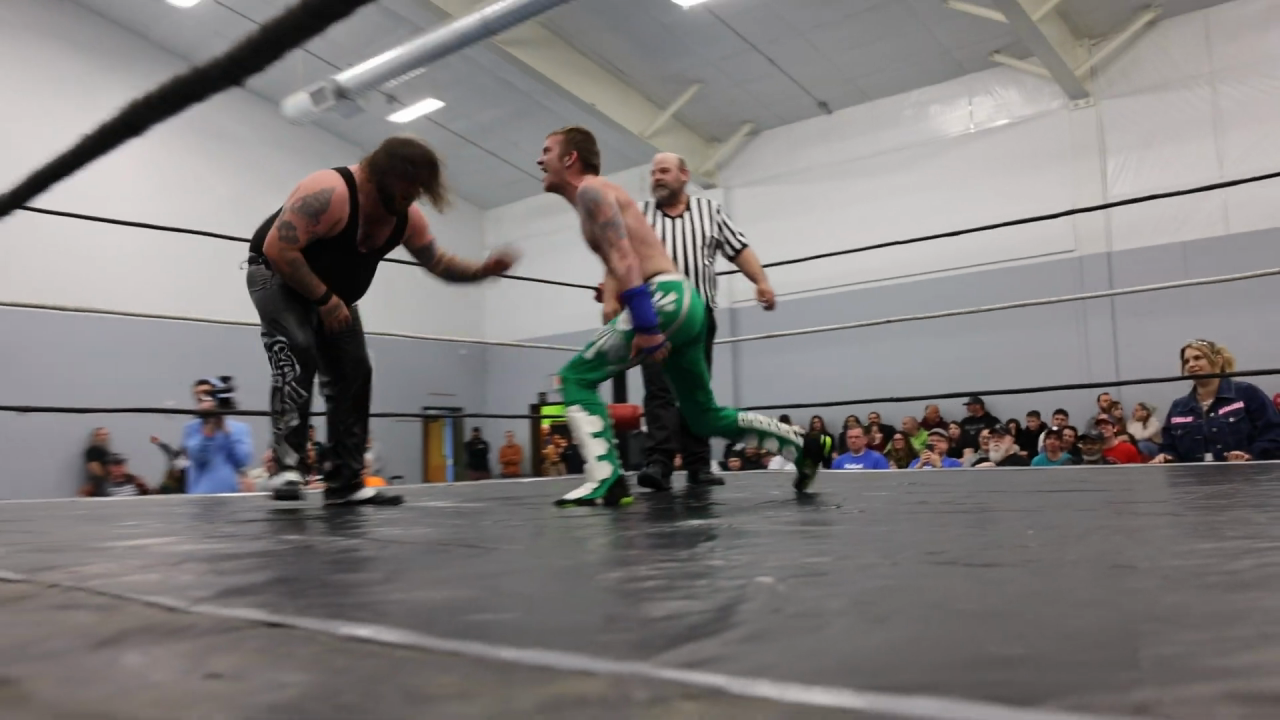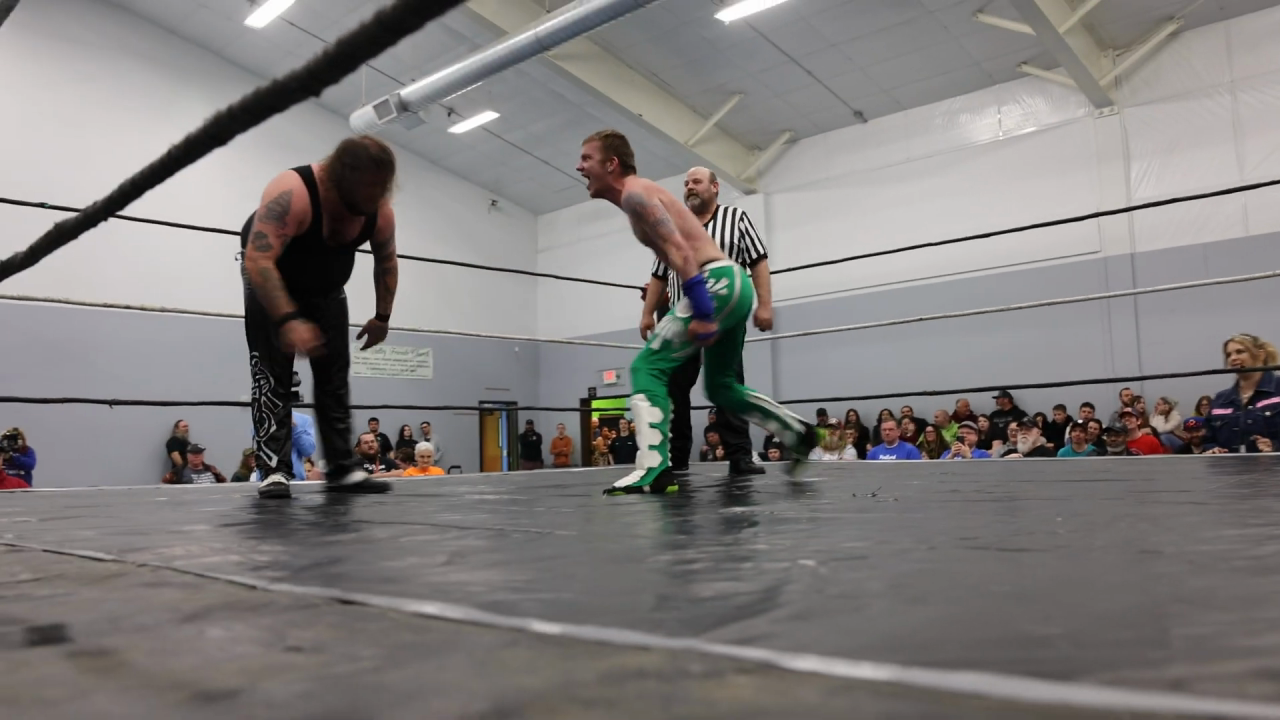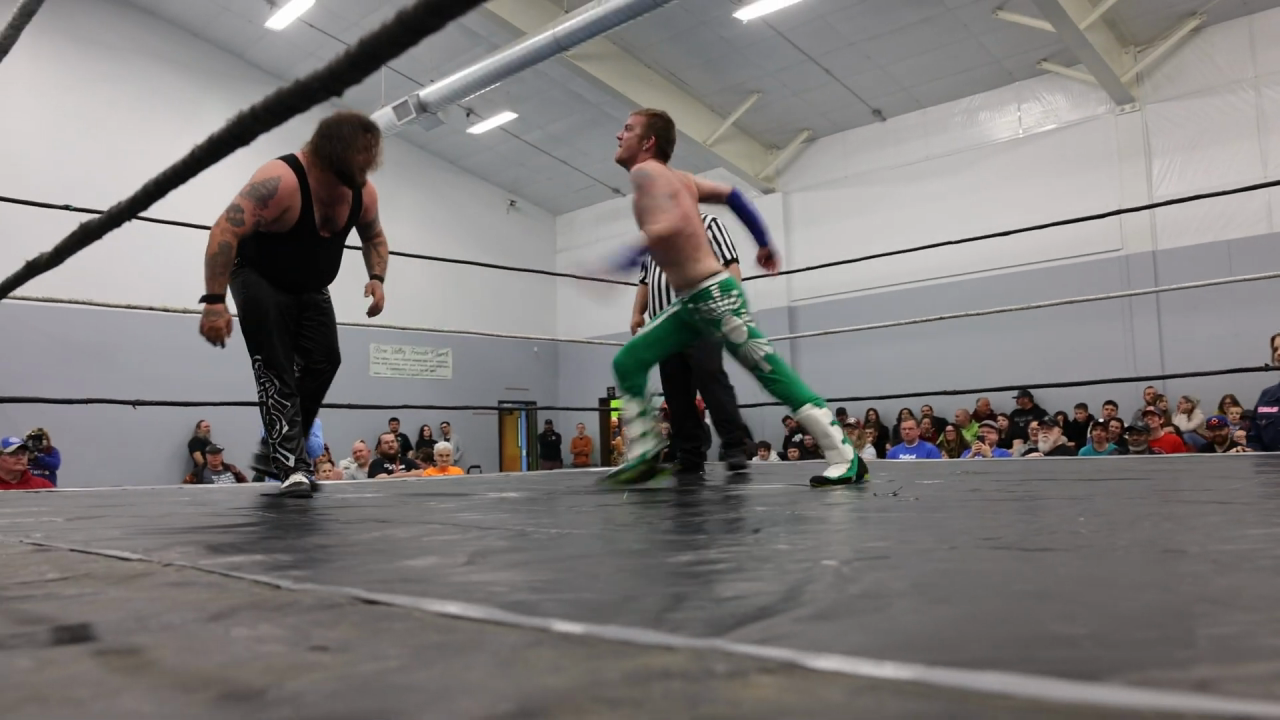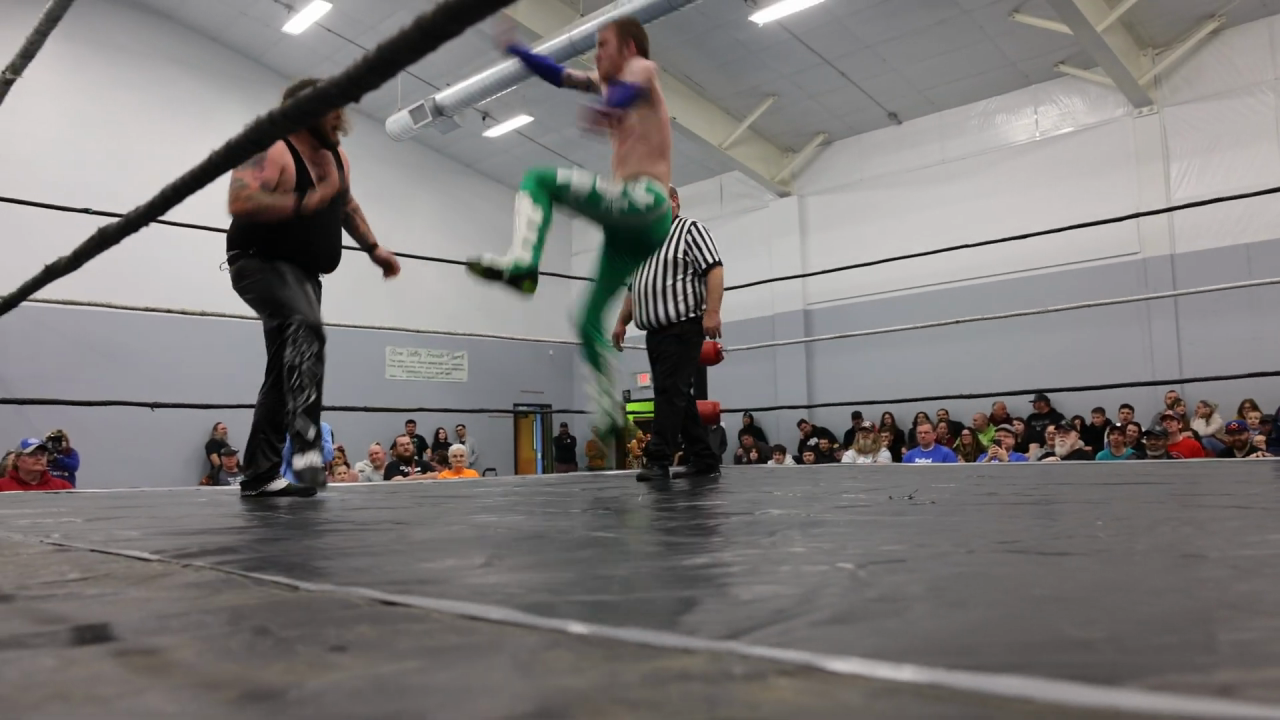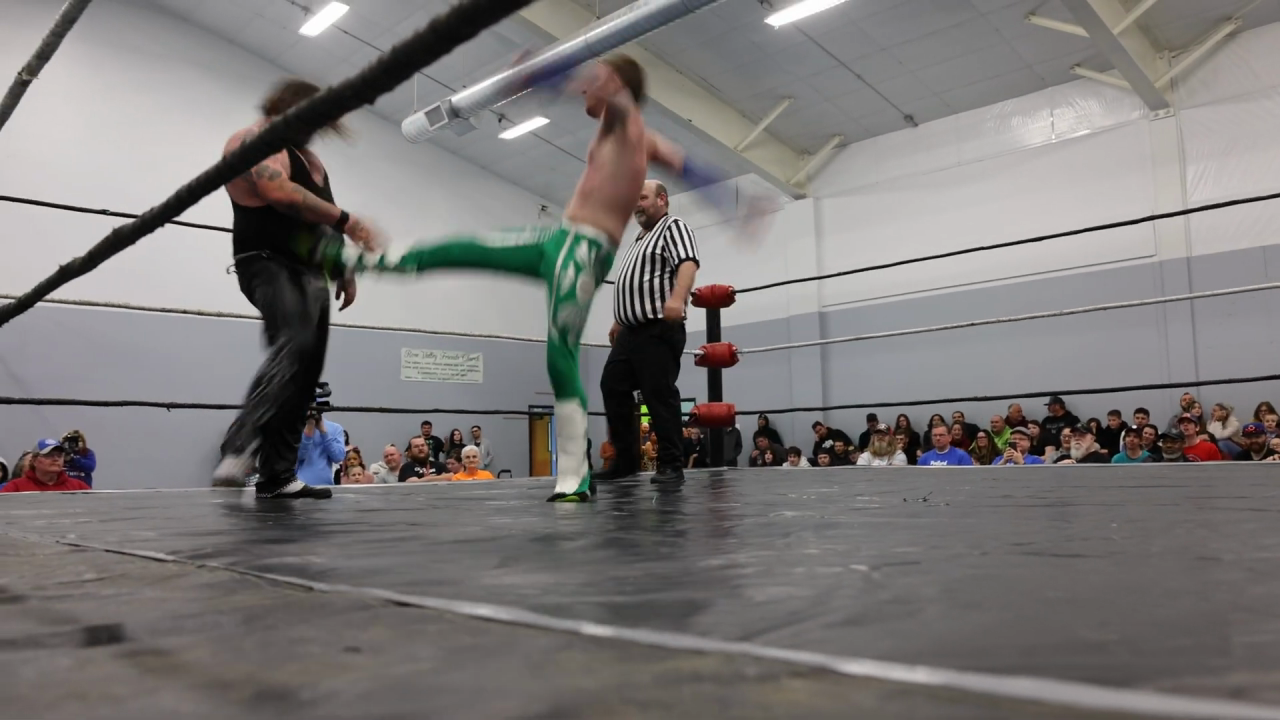
dt=0.4s
person 1, frame 1
left shoulder: (591, 190)
right shoulder: (598, 197)
left elbow: (624, 258)
left wrist: (646, 326)
left hip: (666, 298)
right hip: (685, 302)
left knee: (576, 376)
right knee: (704, 416)
left ankle: (604, 481)
right ankle: (795, 443)
person 1, frame 2
left shoulder: (637, 195)
right shoulder: (635, 199)
left elbow: (680, 249)
left wrist: (701, 313)
left hip: (715, 283)
right hip: (723, 285)
left knee: (647, 369)
right knee: (723, 385)
left ankle: (653, 470)
right ankle: (798, 433)
person 1, frame 3
left shoulder: (646, 172)
right shoulder: (678, 179)
left elbow: (665, 225)
right elbow: (732, 195)
left wrist: (623, 265)
right wrist: (762, 241)
left hip: (717, 298)
right hip: (692, 302)
left knee: (778, 382)
right knee: (628, 363)
left ankle: (845, 458)
right ankle: (644, 455)
person 1, frame 4
left shoulder: (642, 67)
right shoulder: (615, 81)
left elbow: (633, 85)
right elbow: (561, 75)
left wrist: (613, 106)
right wrist: (518, 50)
left hip: (643, 200)
right hip: (639, 222)
left knee: (538, 179)
right knee: (590, 323)
left ankle: (520, 264)
right ankle: (609, 417)
person 1, frame 5
left shoulder: (622, 115)
right shoulder: (644, 139)
left elbow: (602, 81)
right elbow: (692, 171)
left wrist: (564, 75)
left hip: (579, 248)
right hip: (561, 240)
left knee: (561, 362)
right knee: (462, 249)
left ankle: (575, 478)
right ankle: (357, 262)
person 2, frame 1
left shoulder: (407, 215)
right shoulder: (329, 191)
left elbow: (440, 263)
right elbow: (276, 249)
left wrist: (483, 269)
right wrist: (324, 299)
left hip: (334, 290)
right hip: (277, 275)
left knee: (351, 376)
right knee: (297, 349)
left ankle: (343, 483)
right ankle: (289, 464)
person 2, frame 2
left shoulder: (380, 210)
right shoulder: (293, 191)
left elbow: (386, 261)
right elbow: (258, 258)
left wrist: (381, 316)
right wrist: (288, 320)
left hip: (326, 291)
right hip: (272, 281)
left knee: (333, 372)
right knee: (273, 367)
left ankle: (343, 468)
right ankle: (274, 470)
person 2, frame 3
left shoulder: (361, 190)
right shoulder: (280, 180)
left elbow: (374, 238)
right elbow: (224, 233)
left wrist: (376, 278)
right wrist: (214, 301)
left hip: (310, 289)
right hip: (260, 281)
left knee: (323, 363)
right knee: (277, 374)
left ankle: (279, 454)
right ankle: (291, 469)
person 2, frame 4
left shoulder: (333, 157)
right shoulder: (270, 148)
left elbow: (347, 205)
right elbow: (239, 203)
left wrist: (373, 248)
right wrist: (300, 204)
left hip: (301, 272)
right hip: (259, 265)
left knee: (287, 370)
right knee: (305, 328)
left ankle: (260, 475)
right ankle: (306, 445)
person 2, frame 5
left shoulder: (302, 152)
right shoulder: (253, 140)
left elbow: (321, 217)
right elbow: (281, 193)
left wrist: (342, 274)
right wrist: (345, 220)
left hip: (306, 272)
right hip: (269, 267)
left knee: (304, 376)
right knee: (293, 343)
left ankle: (276, 478)
right ankle: (239, 451)
person 3, frame 1
left shoulder: (709, 210)
right shoulder: (638, 215)
left elbow: (739, 249)
left wrist: (761, 281)
right wrist: (611, 299)
left hip: (698, 317)
right knee: (659, 386)
left ankle: (698, 465)
right ankle: (659, 462)
person 3, frame 2
left shoulder: (735, 218)
left elbow: (758, 263)
right elbow: (659, 275)
left wrist: (764, 304)
right wrist: (648, 313)
right knee: (675, 387)
left ankle: (740, 456)
right ankle: (676, 456)
person 3, frame 3
left shoulder: (707, 224)
left elbow: (730, 265)
right elbow: (646, 280)
right wrist: (638, 312)
left knee: (711, 380)
right knee: (676, 392)
left ankle: (736, 446)
right ankle: (689, 456)
person 3, frame 4
left shoulder: (690, 229)
left elbow: (714, 269)
right elbow: (634, 288)
left wrist: (712, 312)
right wrist: (621, 322)
left hip: (682, 328)
right hip: (656, 332)
left knee: (669, 392)
right knee: (676, 395)
left ankle: (659, 461)
right ankle: (705, 460)
person 3, frame 5
left shoulder: (673, 227)
right shoulder: (639, 238)
left elbow: (687, 264)
left wrist: (677, 298)
right wrist: (618, 321)
left hip: (660, 329)
right hip: (632, 330)
left knee: (660, 394)
right knee: (613, 386)
left ankle: (671, 463)
right ankle: (624, 458)
